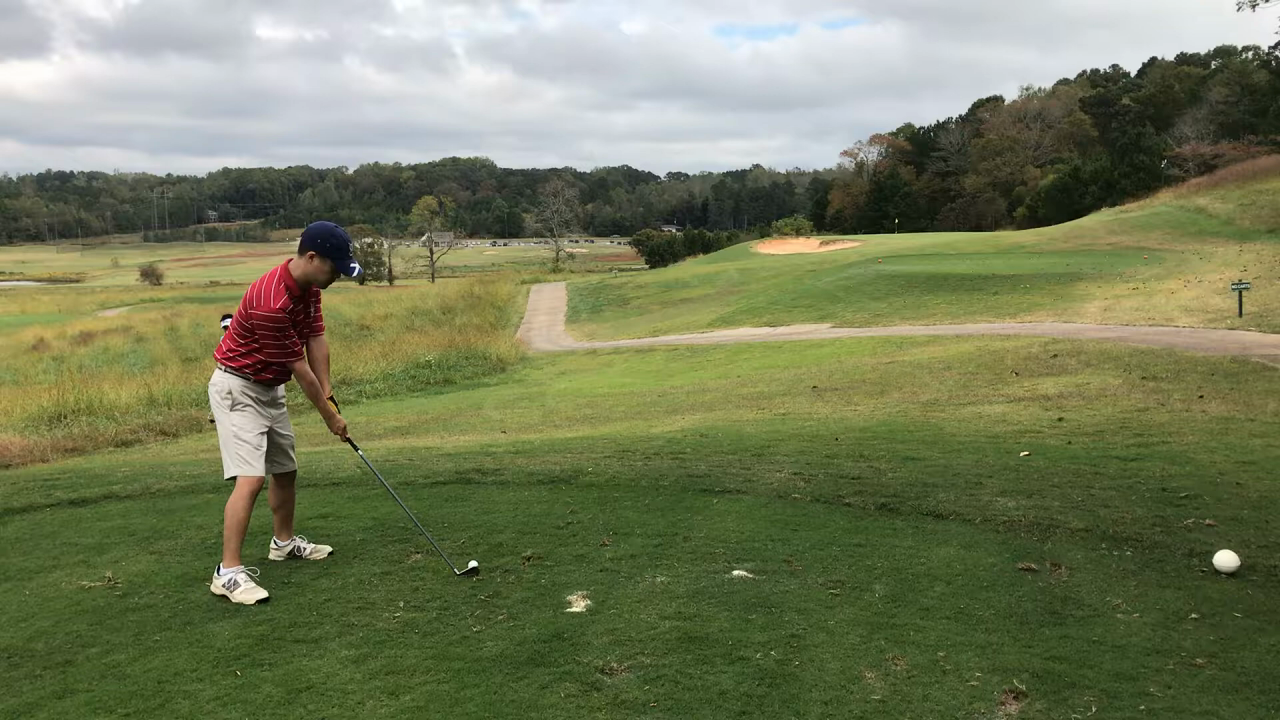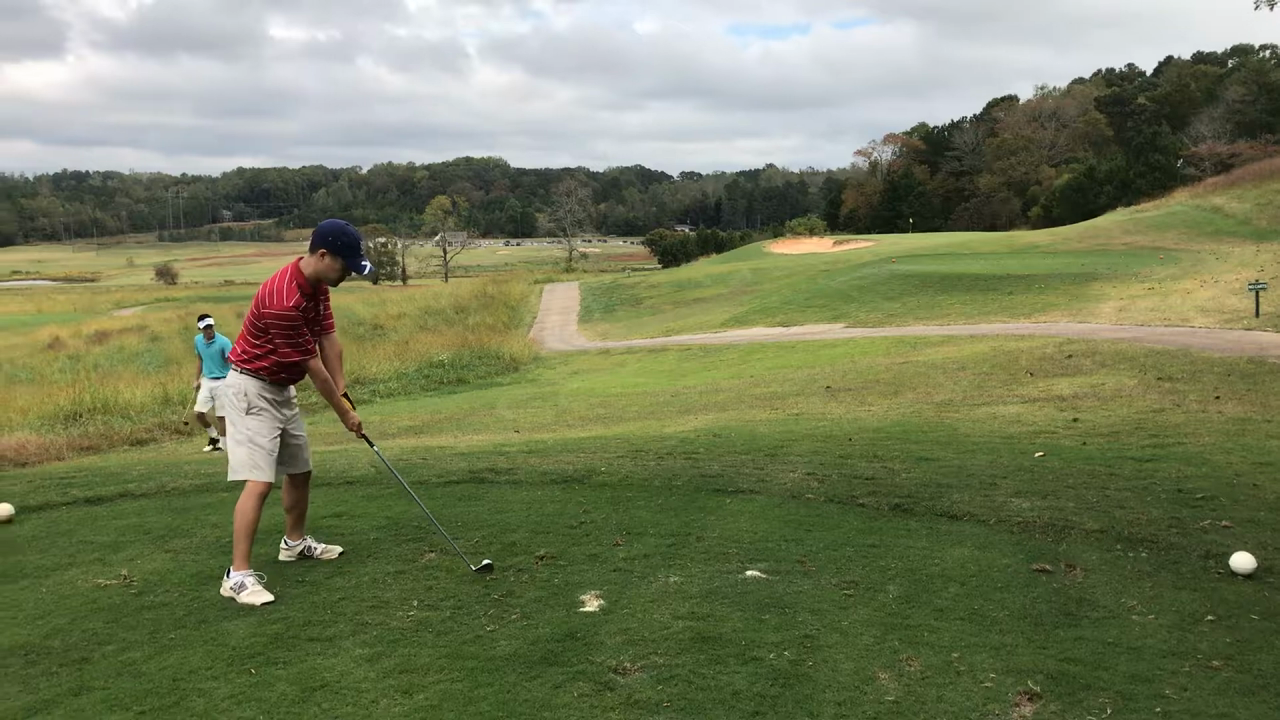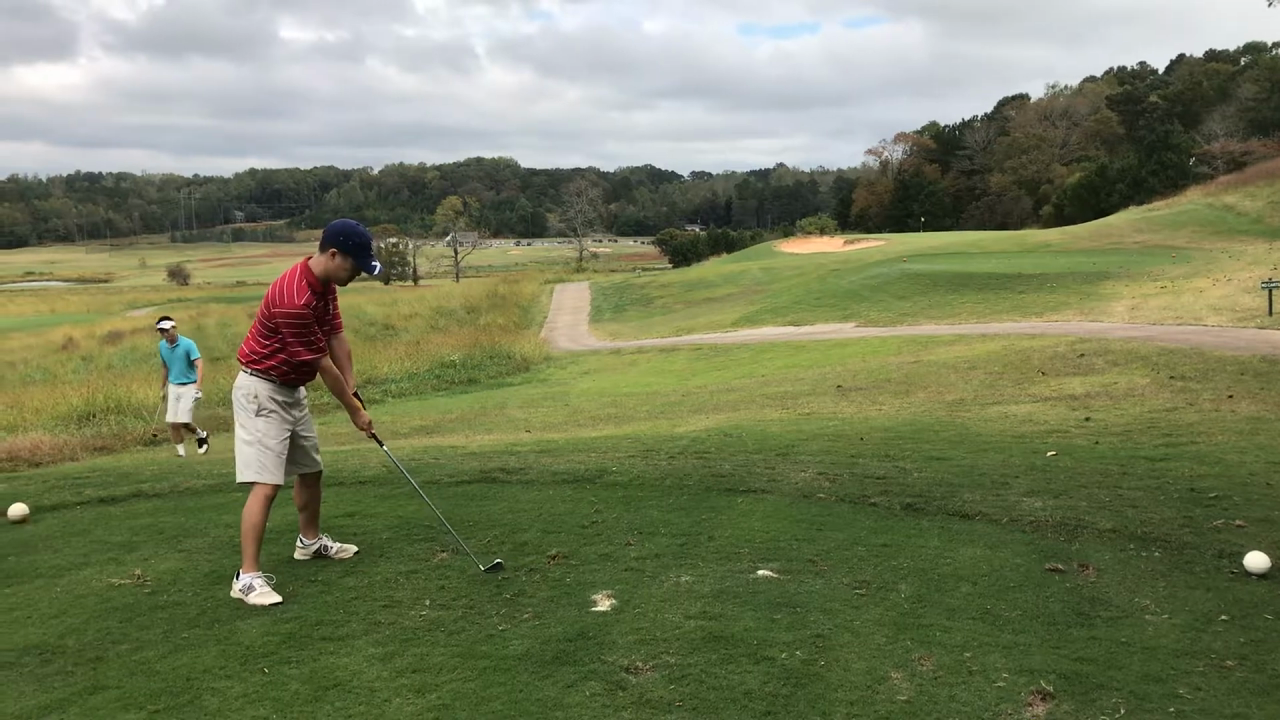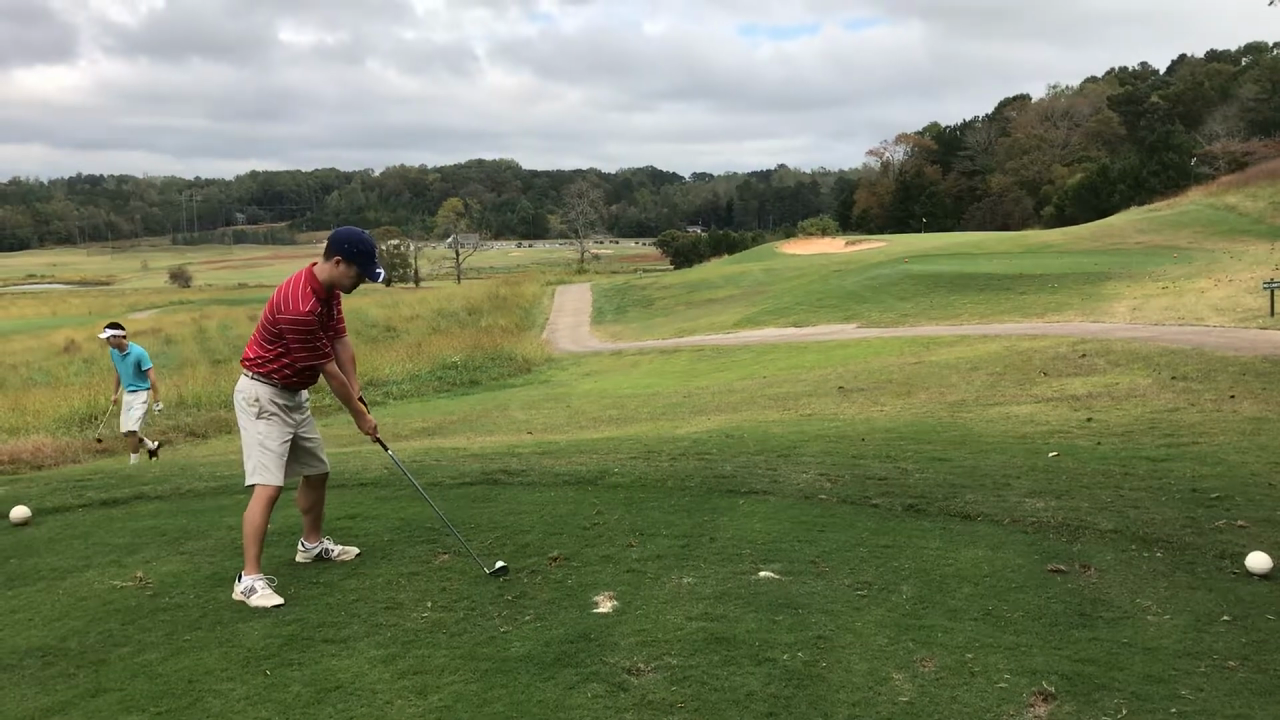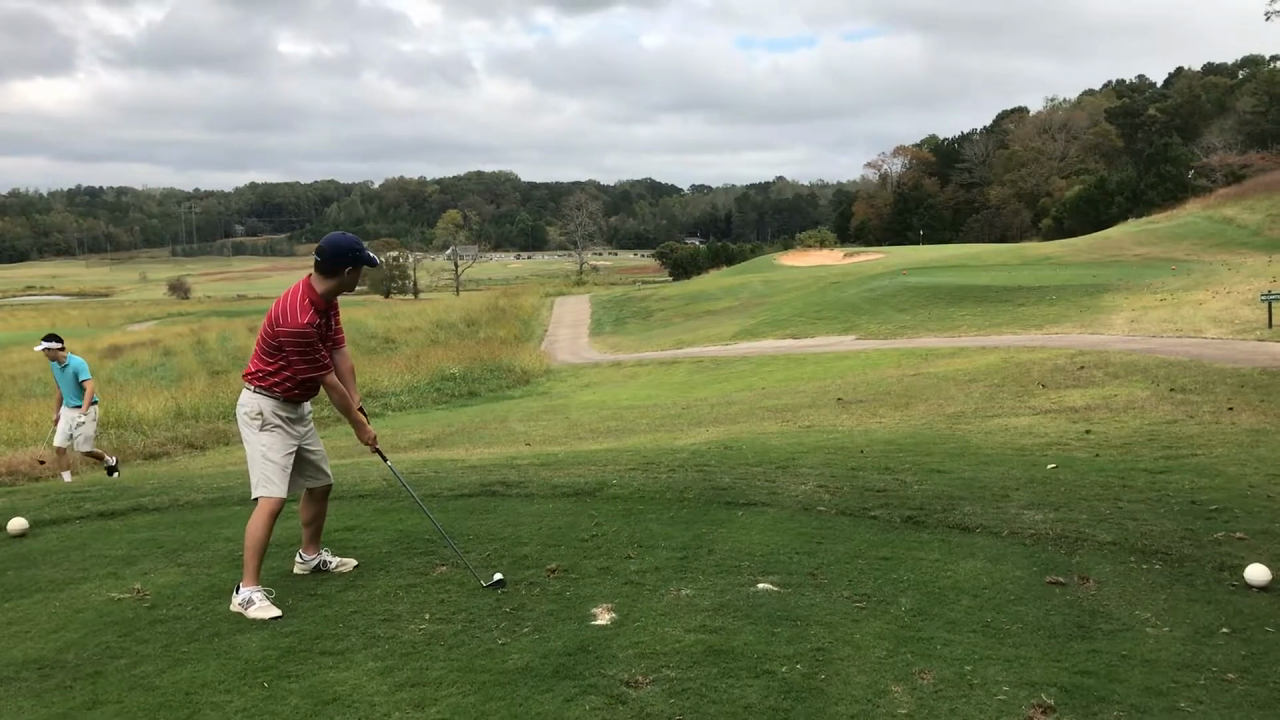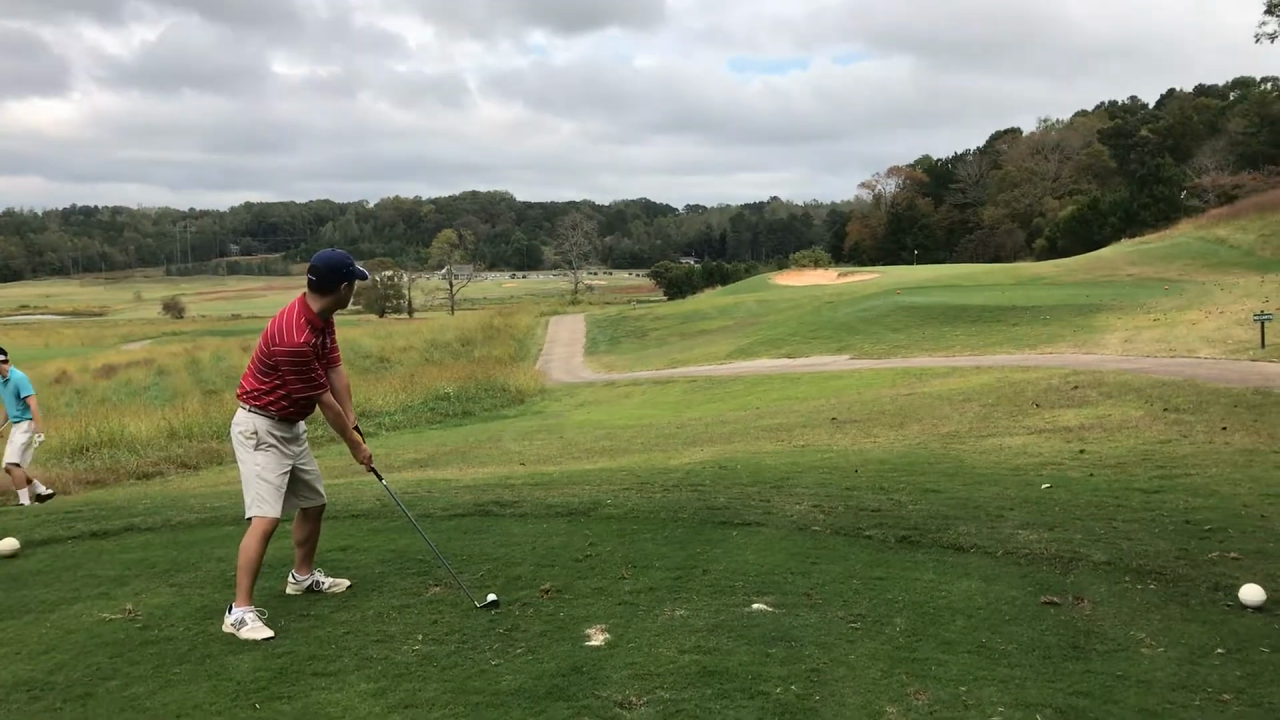
dt=0.5s
person 1, frame 1
left shoulder: (309, 286)
right shoulder: (271, 302)
left elbow: (316, 342)
right elbow: (299, 368)
left wrist: (328, 396)
right wrist: (329, 416)
left hip: (269, 388)
right hip: (237, 388)
left knee: (285, 469)
right knee: (251, 478)
left ankle: (284, 541)
right ankle: (229, 571)
person 1, frame 2
left shoulder: (316, 284)
right shoulder: (284, 300)
left elbow: (328, 340)
right elbow: (313, 366)
left wrist: (344, 394)
right wrist: (343, 413)
left hip: (280, 389)
right hip: (252, 390)
left knee: (298, 471)
right knee: (258, 482)
left ankle: (294, 542)
right ankle: (238, 574)
person 1, frame 3
left shoulder: (325, 284)
right shoulder: (294, 299)
left elbow: (337, 339)
right elbow: (322, 365)
left wrist: (354, 393)
right wrist: (353, 410)
left hip: (291, 390)
right hip: (262, 392)
left knee: (310, 470)
right knee: (265, 484)
left ankle: (310, 541)
right ankle: (248, 576)
person 1, frame 4
left shoulder: (328, 289)
right shoulder: (298, 305)
left elbow: (341, 344)
right elbow: (328, 370)
left wrist: (359, 396)
right wrist: (359, 415)
left hip: (293, 393)
right hip: (264, 395)
left knee: (316, 471)
right knee: (267, 486)
left ankle: (312, 543)
right ankle: (249, 578)
person 1, frame 5
left shoulder: (326, 300)
right shoulder: (298, 319)
left elbow: (340, 355)
right elbow: (329, 382)
left wrist: (359, 407)
right wrist: (359, 426)
left hip: (296, 407)
right hip: (267, 409)
left knee: (319, 482)
right knee: (271, 498)
left ankle: (310, 555)
right ankle: (247, 590)
person 1, frame 6
left shoulder: (321, 319)
right shoulder: (294, 337)
left elbow: (337, 373)
right elbow: (325, 401)
left wrist: (355, 426)
right wrist: (354, 445)
left hip: (290, 426)
right hip: (262, 428)
left knee: (313, 502)
right knee: (266, 518)
left ankle: (303, 575)
right ankle: (240, 611)
